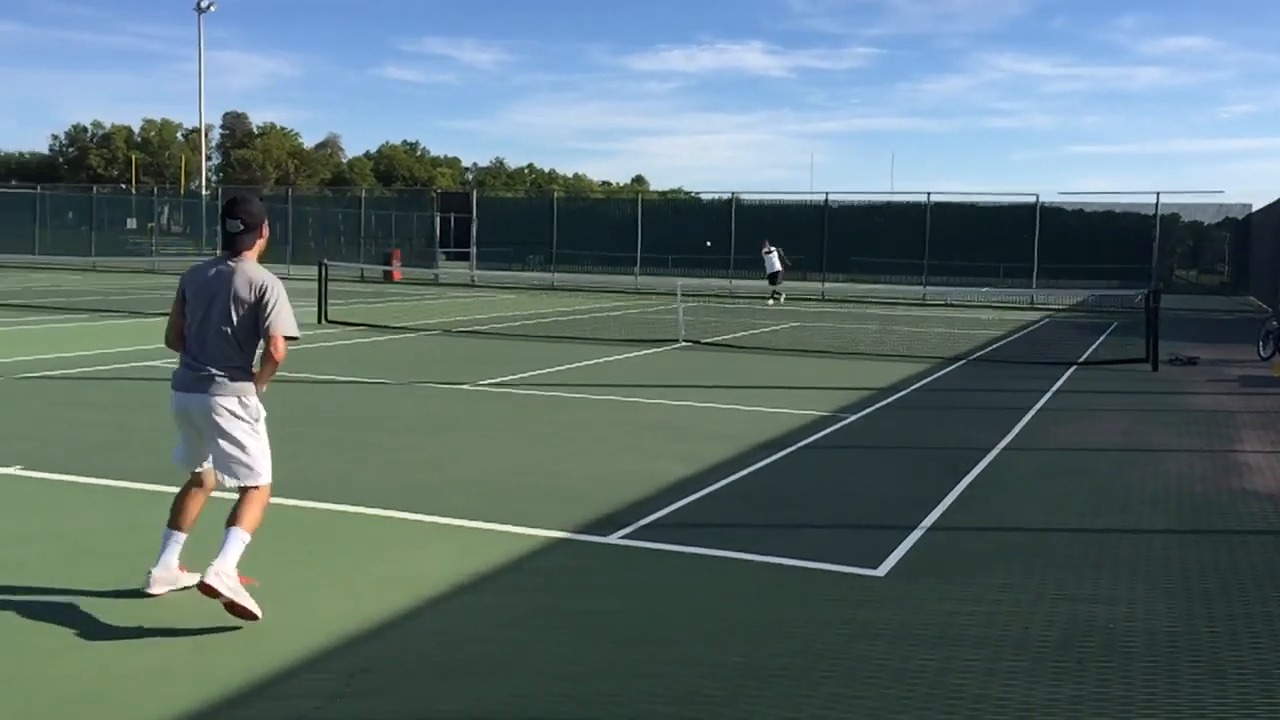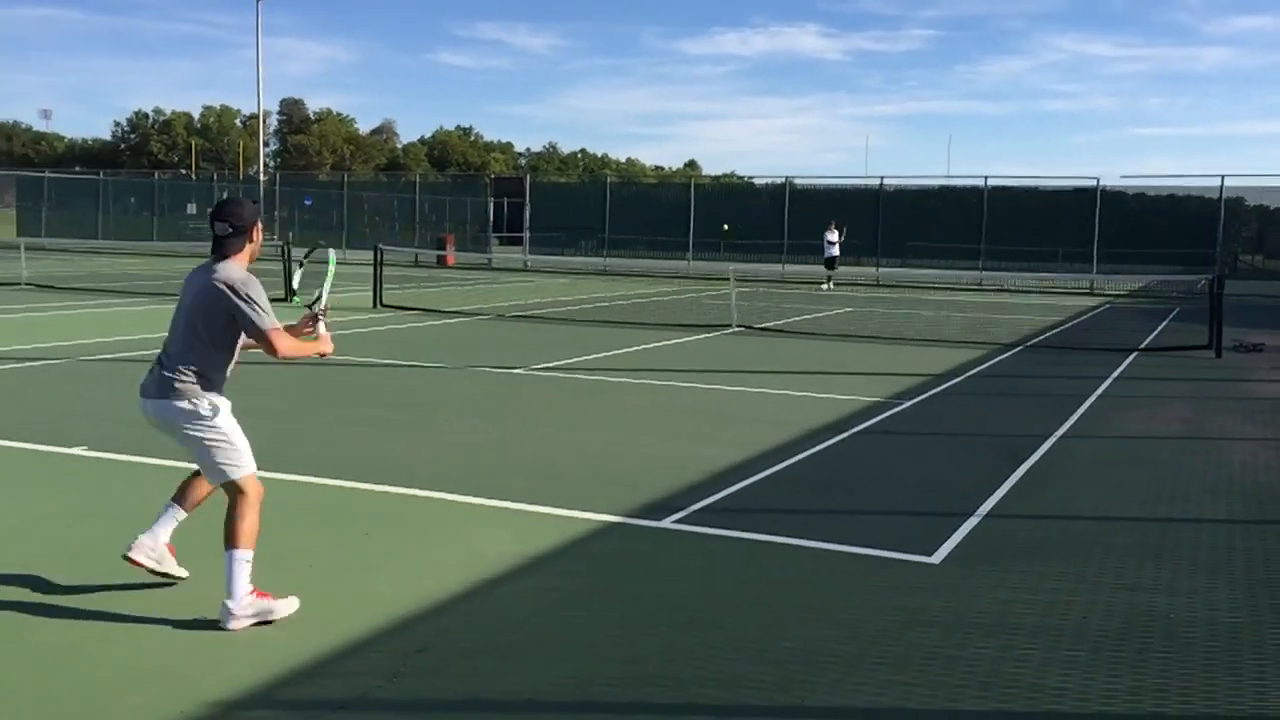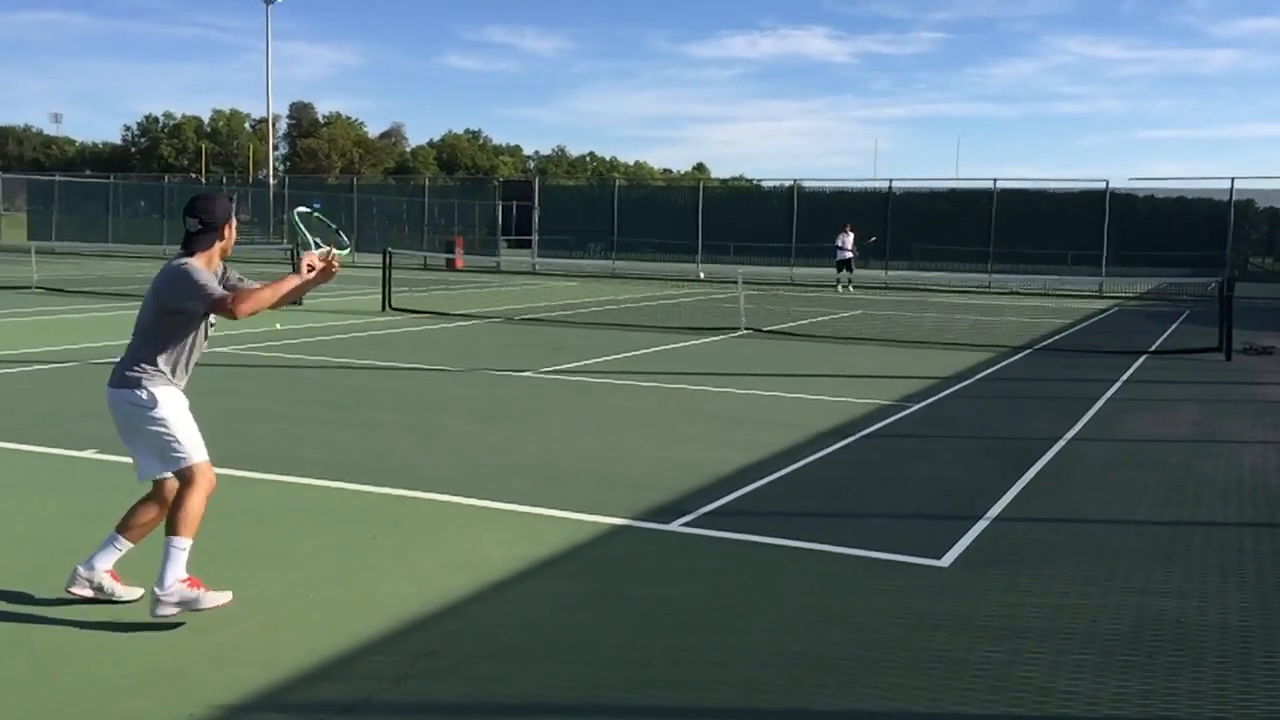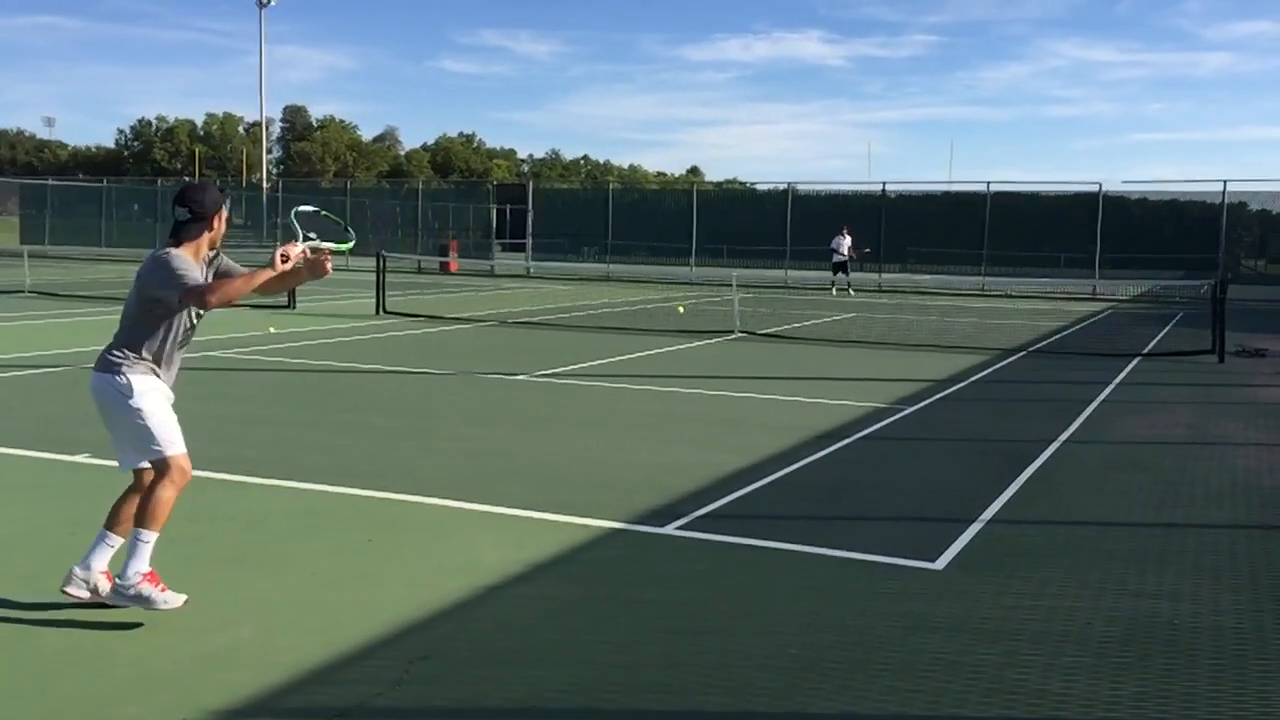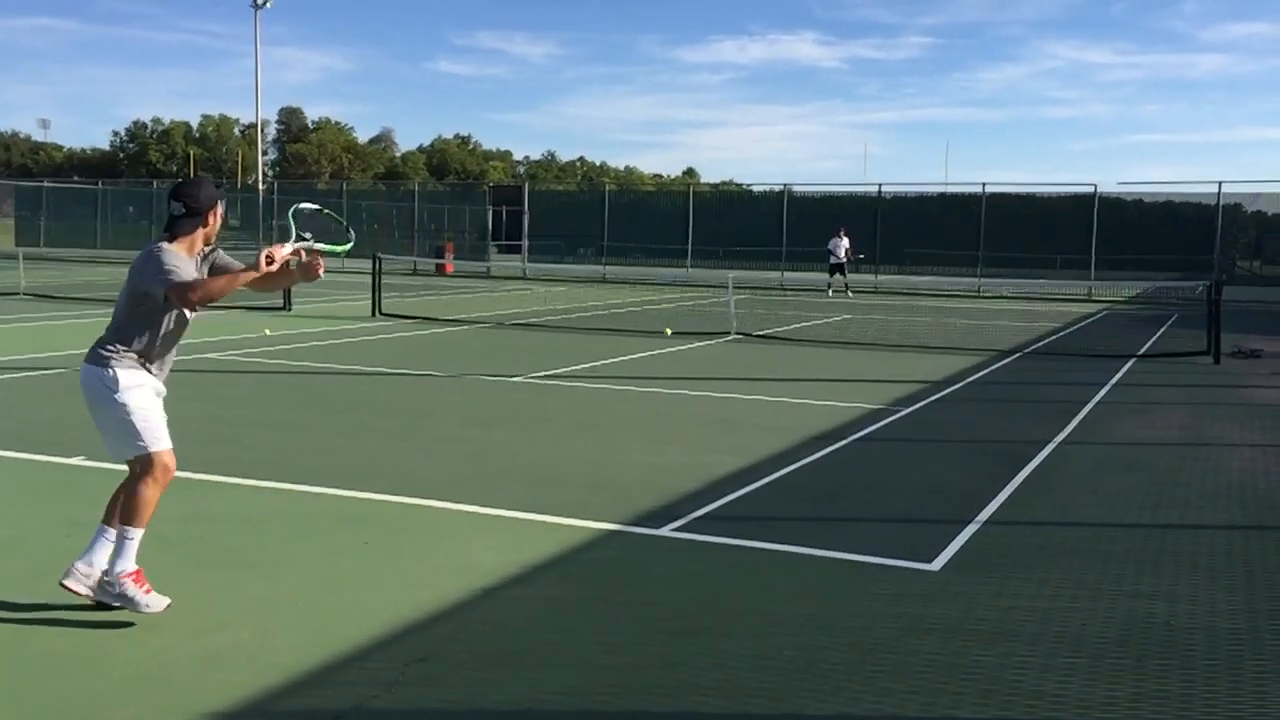
dt=0.3s
person 1, frame 1
left shoulder: (194, 276)
right shoulder: (266, 284)
left elbow: (173, 337)
right elbow: (275, 351)
right wrist: (259, 380)
left hip: (184, 393)
right hip: (229, 397)
left knee: (199, 479)
right knee: (256, 490)
left ankle: (164, 570)
right ankle: (222, 574)
person 1, frame 2
left shoulder: (201, 276)
right shoulder: (240, 282)
right elbow: (277, 345)
left wrist: (295, 329)
right wrist: (316, 346)
left hip: (159, 395)
right hip: (189, 399)
left knee: (216, 467)
right knee: (246, 490)
left ankle: (153, 541)
right ankle: (240, 600)
person 1, frame 3
left shoulder: (215, 272)
right shoulder: (184, 273)
left elbow: (263, 298)
right elbow: (237, 308)
left wrist: (312, 278)
right wrist: (296, 277)
left hip: (147, 392)
right hip: (143, 391)
left knee: (167, 493)
right knee: (199, 477)
left ankle: (92, 572)
right ankle: (171, 586)
person 1, frame 4
left shoulder: (209, 260)
right shoulder: (167, 263)
left elbow: (259, 286)
right elbow: (209, 299)
left wrist: (305, 272)
right wrist: (270, 268)
left hip: (141, 383)
right hip: (126, 379)
left knee: (149, 481)
right knee: (175, 470)
left ankle: (88, 573)
right ankle: (133, 578)
person 1, frame 5
left shoulder: (205, 254)
right shoulder: (161, 258)
left elbow: (256, 282)
right elbow: (190, 295)
left wrist: (296, 274)
right wrist: (251, 271)
left hip: (140, 377)
right hip: (114, 374)
left knee: (145, 471)
right knee: (159, 467)
left ankle: (90, 569)
right ankle: (120, 574)
